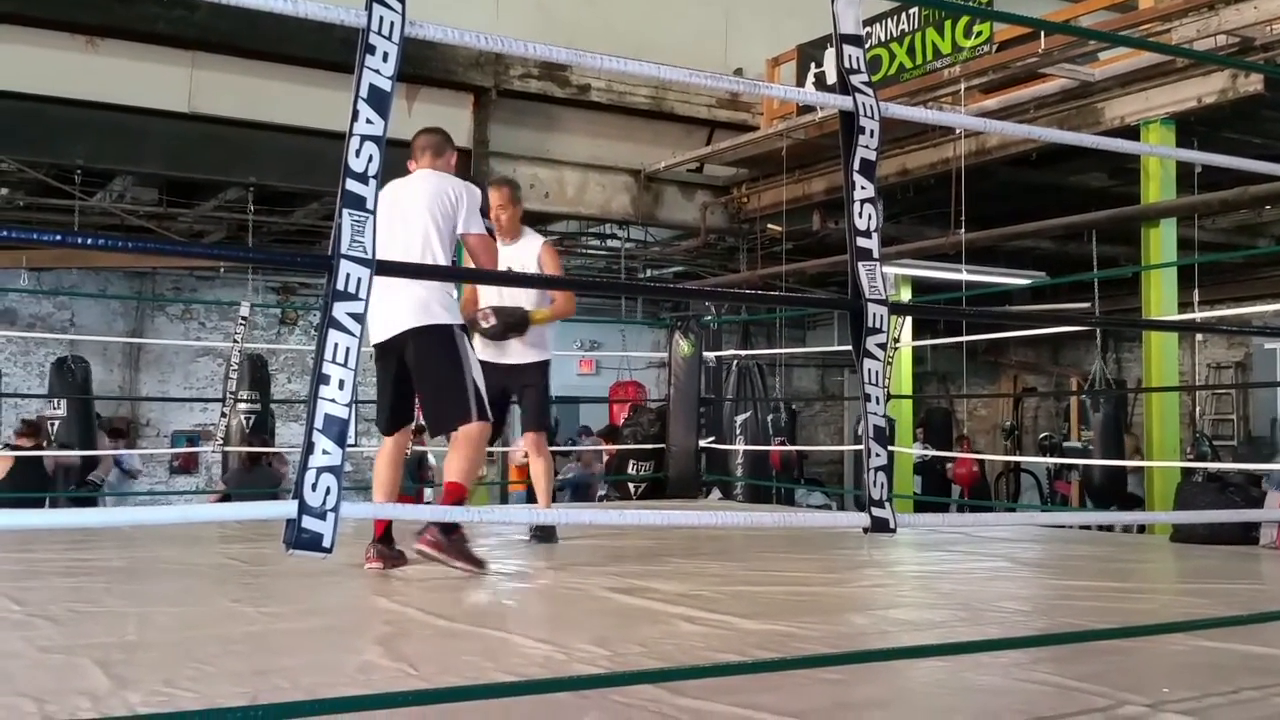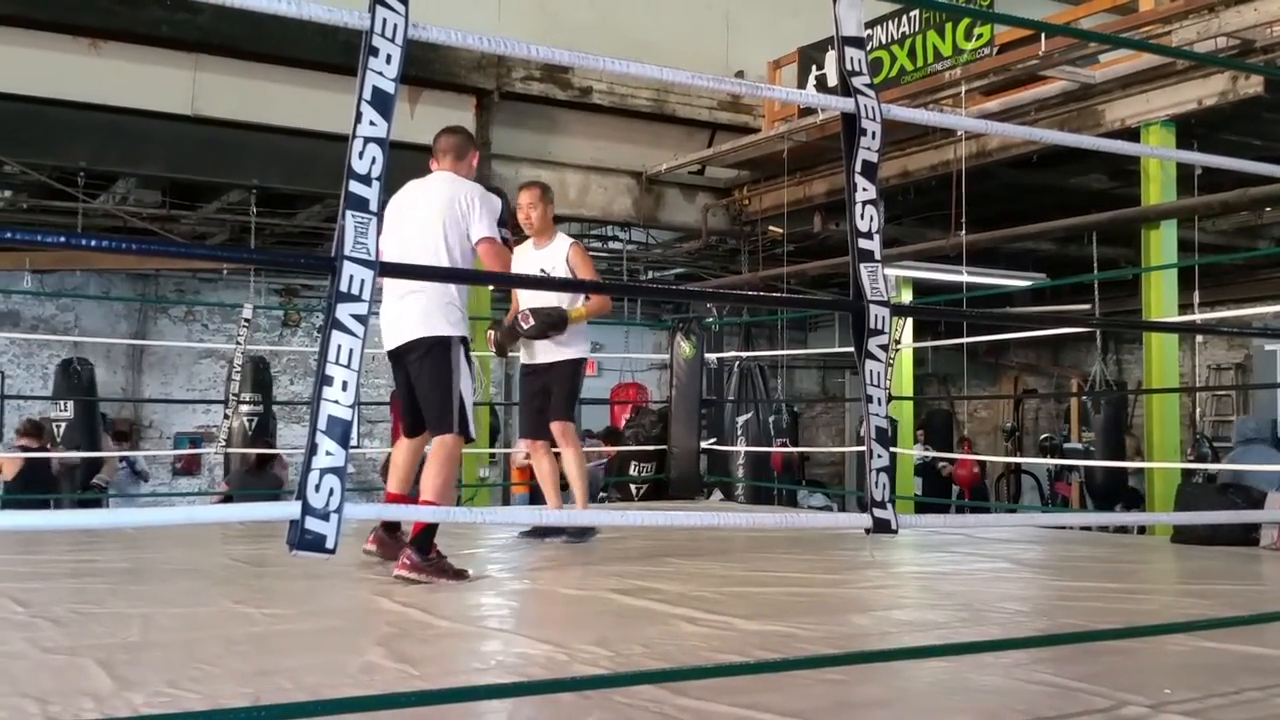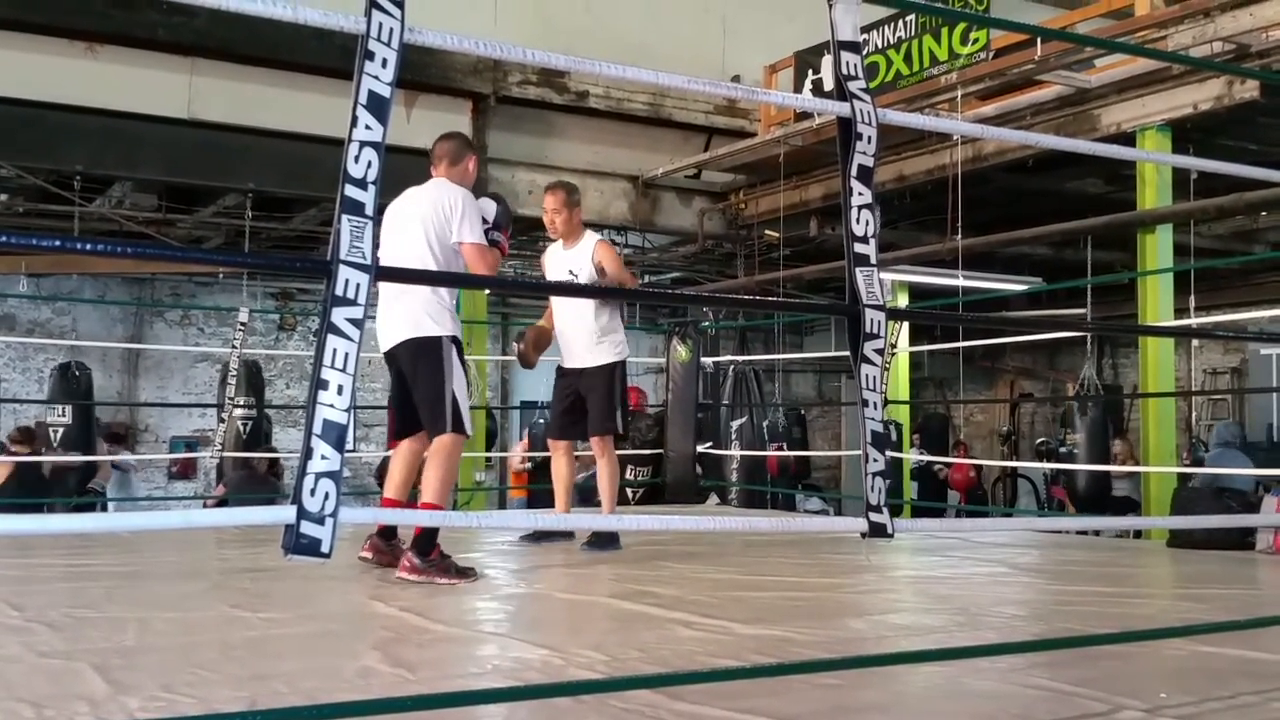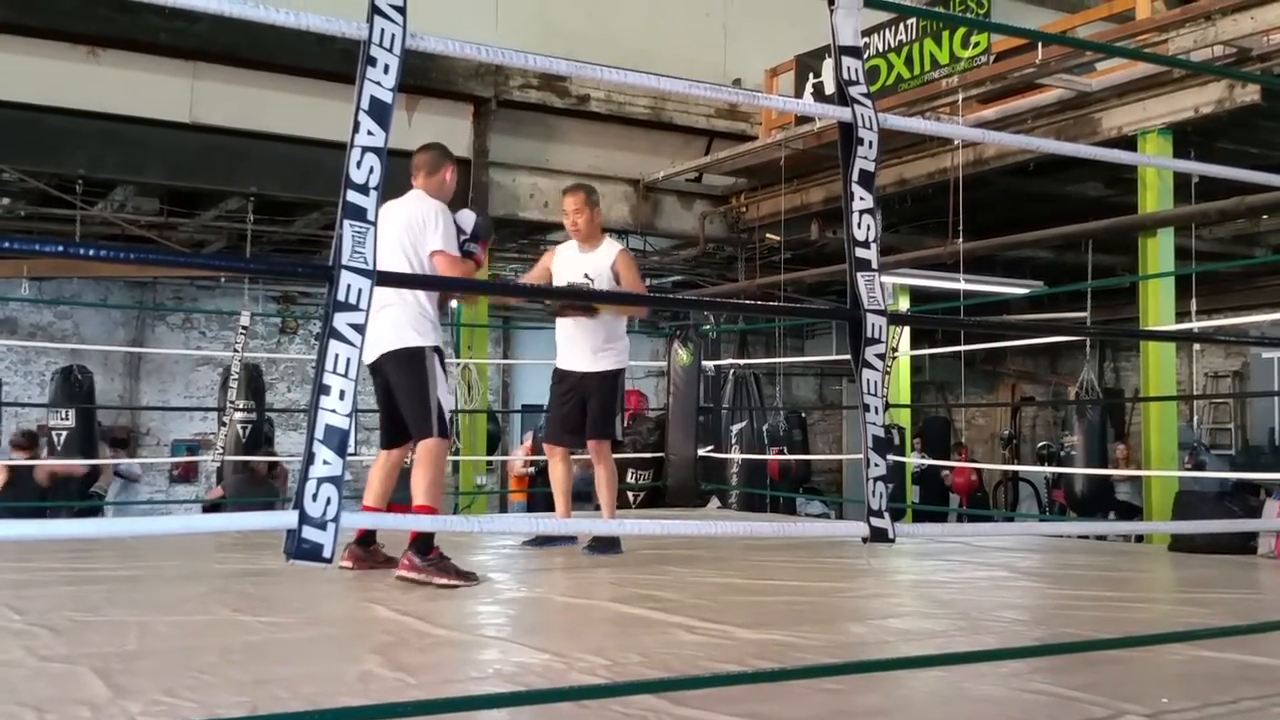
dt=0.7s
person 1, frame 1
left shoulder: (385, 194)
right shoulder: (457, 188)
right elbow: (487, 261)
right wrist: (481, 229)
left hip: (384, 322)
right hip: (431, 316)
left knee: (394, 432)
right knee: (473, 423)
left ankle: (382, 542)
right ankle: (442, 528)
person 1, frame 2
left shoulder: (402, 195)
right shoulder: (471, 193)
left elbow: (382, 265)
right elbow: (497, 265)
right wrist: (500, 237)
left hip: (396, 324)
right hip: (438, 325)
left knee: (414, 429)
right knee: (449, 435)
left ankle: (386, 530)
right ankle: (418, 550)
person 1, frame 3
left shoulder: (401, 202)
right shoulder: (459, 198)
right elbow: (483, 269)
right wrist: (498, 240)
left hip: (393, 328)
right hip: (429, 327)
left knee: (413, 435)
right knee: (448, 434)
left ankle: (384, 538)
right ankle: (422, 552)
person 1, frame 4
left shoulder: (386, 212)
right shoulder: (433, 210)
right elbow: (452, 275)
right wrist: (475, 253)
left hip: (378, 340)
right hip: (411, 339)
left knee: (397, 443)
right knee: (434, 439)
left ankle: (362, 545)
right ankle: (421, 552)
person 2, frame 1
left shoulder: (540, 248)
left elbow: (567, 303)
right elbow: (469, 299)
left wrist: (527, 318)
right wrist: (465, 319)
left hip: (531, 359)
right hip: (488, 358)
left knee: (534, 439)
left ankle: (544, 519)
person 2, frame 2
left shoulder: (570, 249)
right shoulder: (517, 256)
left elbow: (602, 301)
left wrist: (564, 317)
right wrist: (506, 330)
left hip: (567, 356)
right hip: (531, 361)
left knee: (561, 427)
right knee: (535, 441)
left ankle: (583, 515)
person 2, frame 3
left shoulder: (599, 250)
right shoulder: (549, 256)
left elbow: (630, 281)
left wrist: (619, 285)
right wrist: (538, 335)
left hip: (604, 361)
right hip: (569, 364)
left knee: (600, 440)
right knee: (558, 440)
left ankle: (608, 527)
person 2, frame 4
left shoulder: (617, 256)
right shoulder: (557, 256)
left elbow: (641, 303)
right elbow: (522, 288)
left wrist: (594, 304)
left hip: (605, 367)
right hip: (568, 367)
left knee: (598, 446)
right knee: (555, 445)
left ankle: (609, 531)
